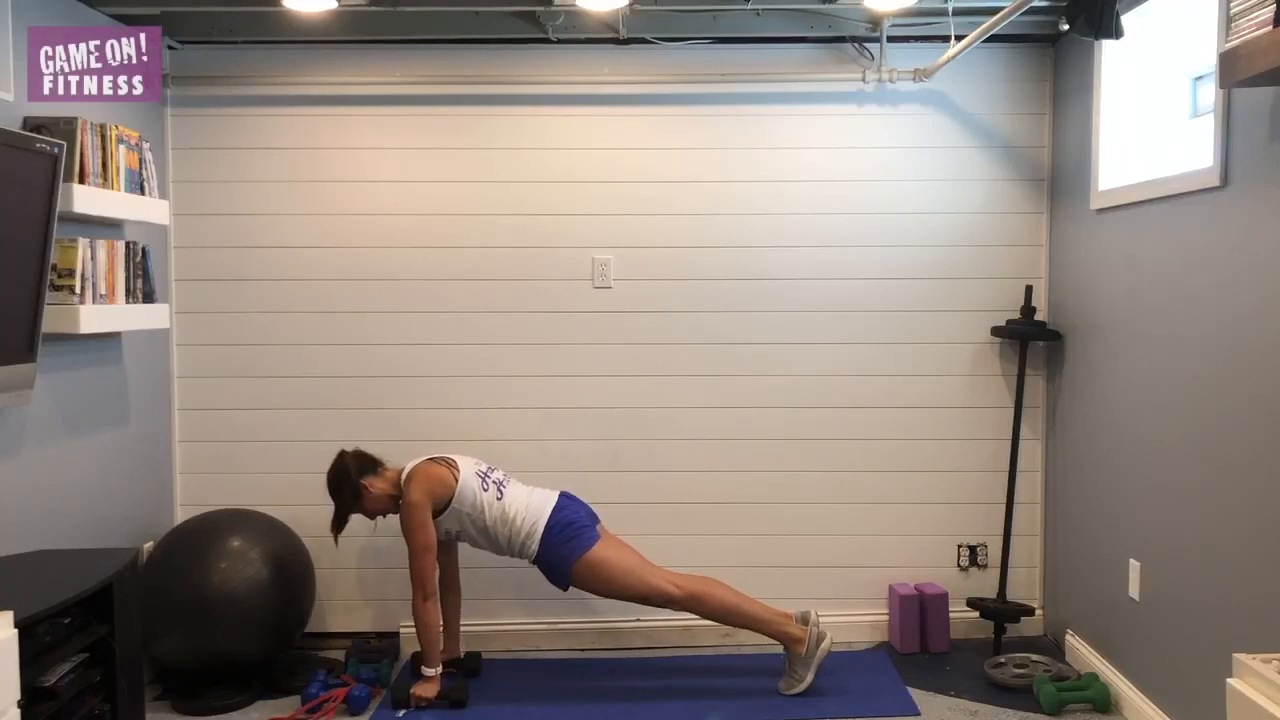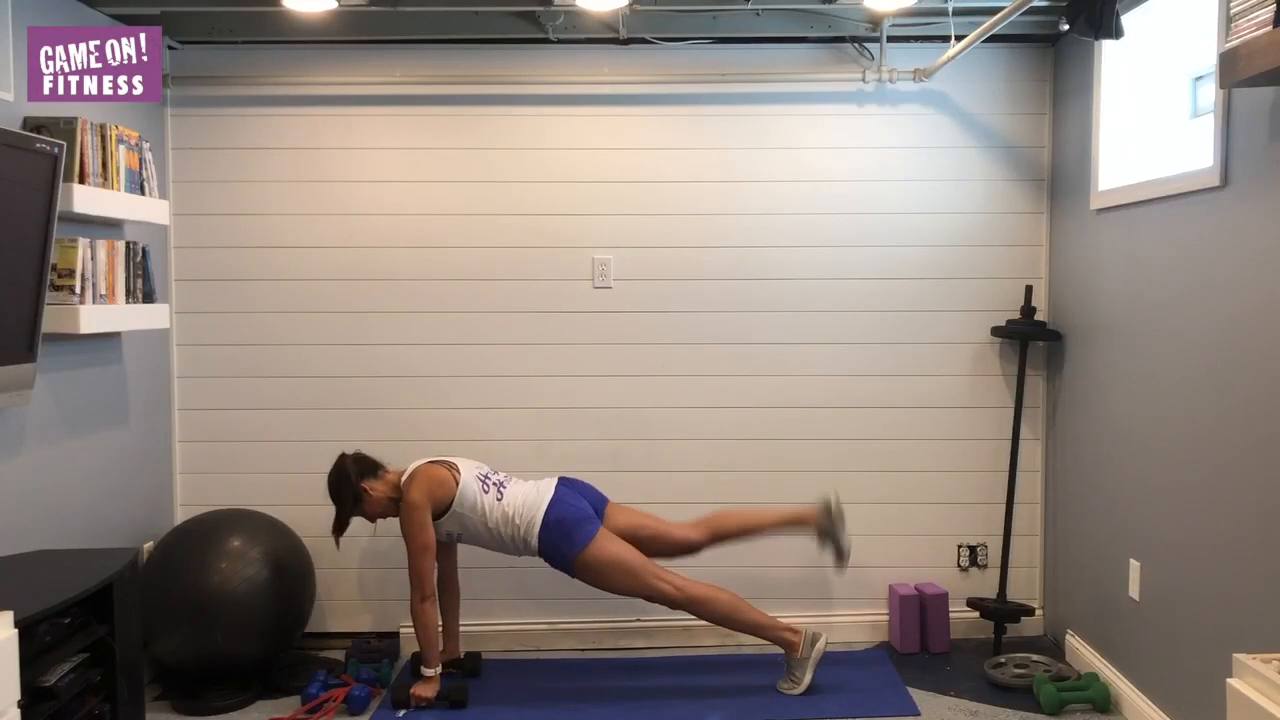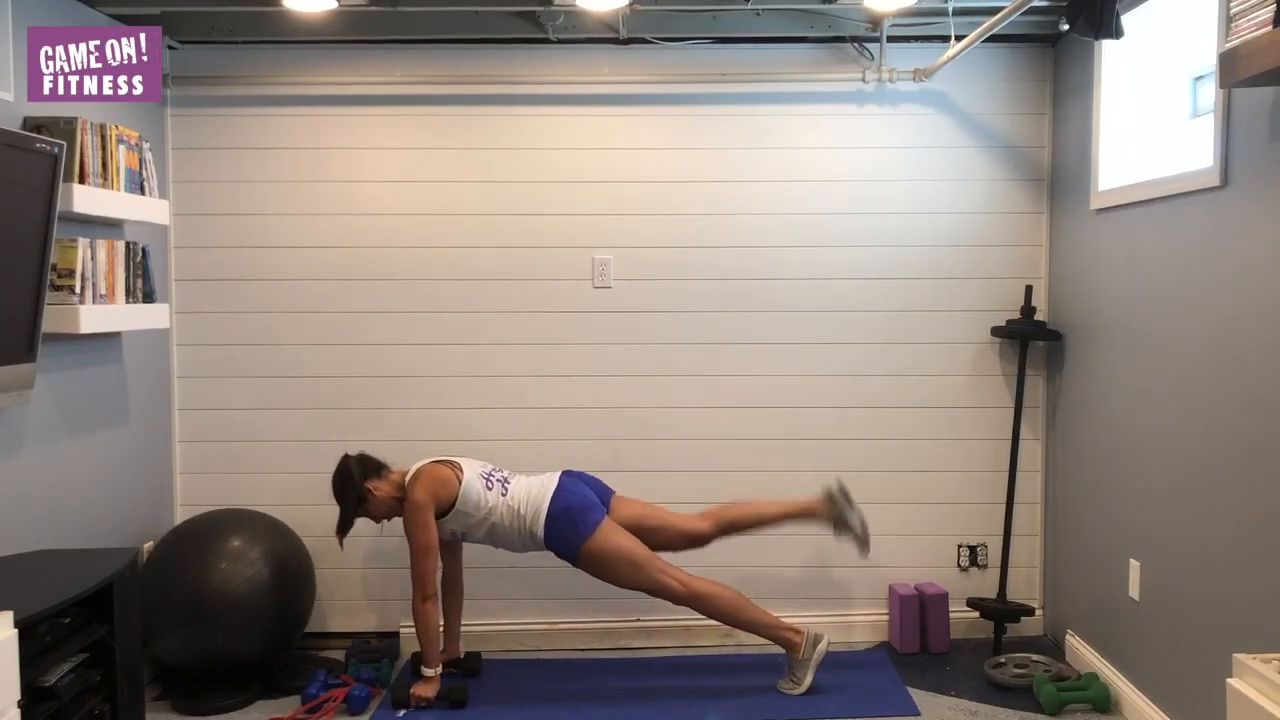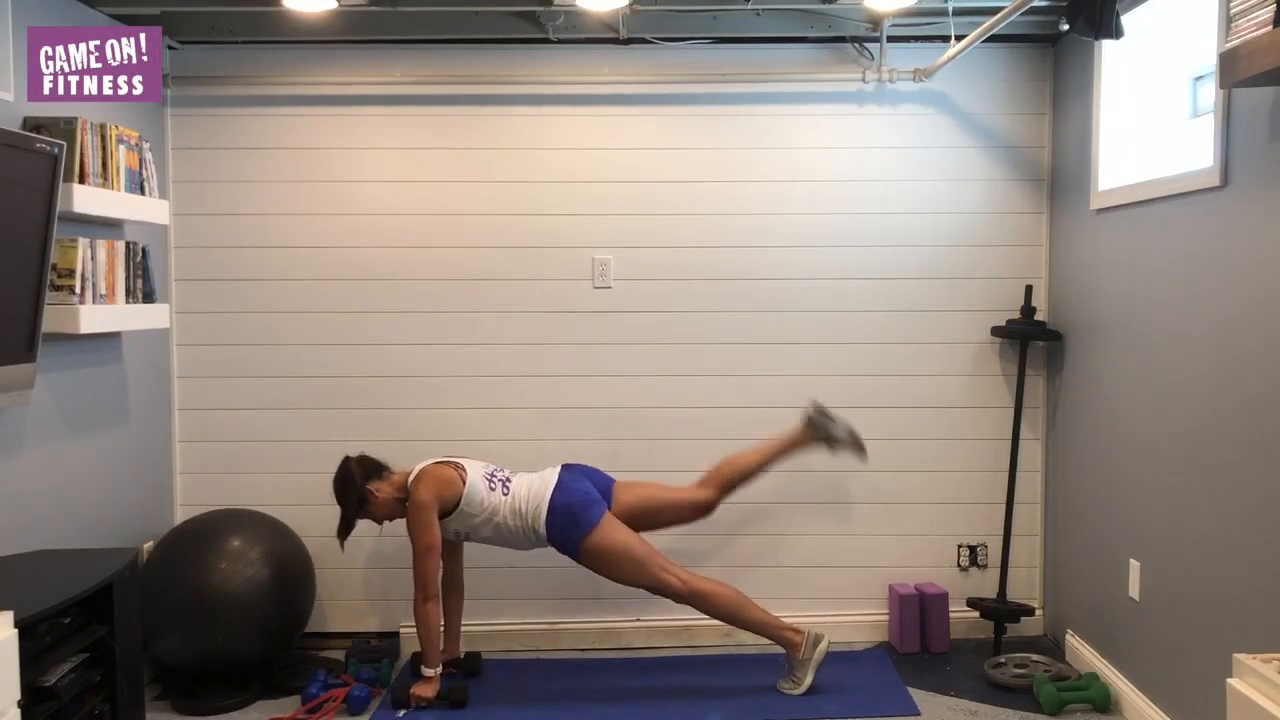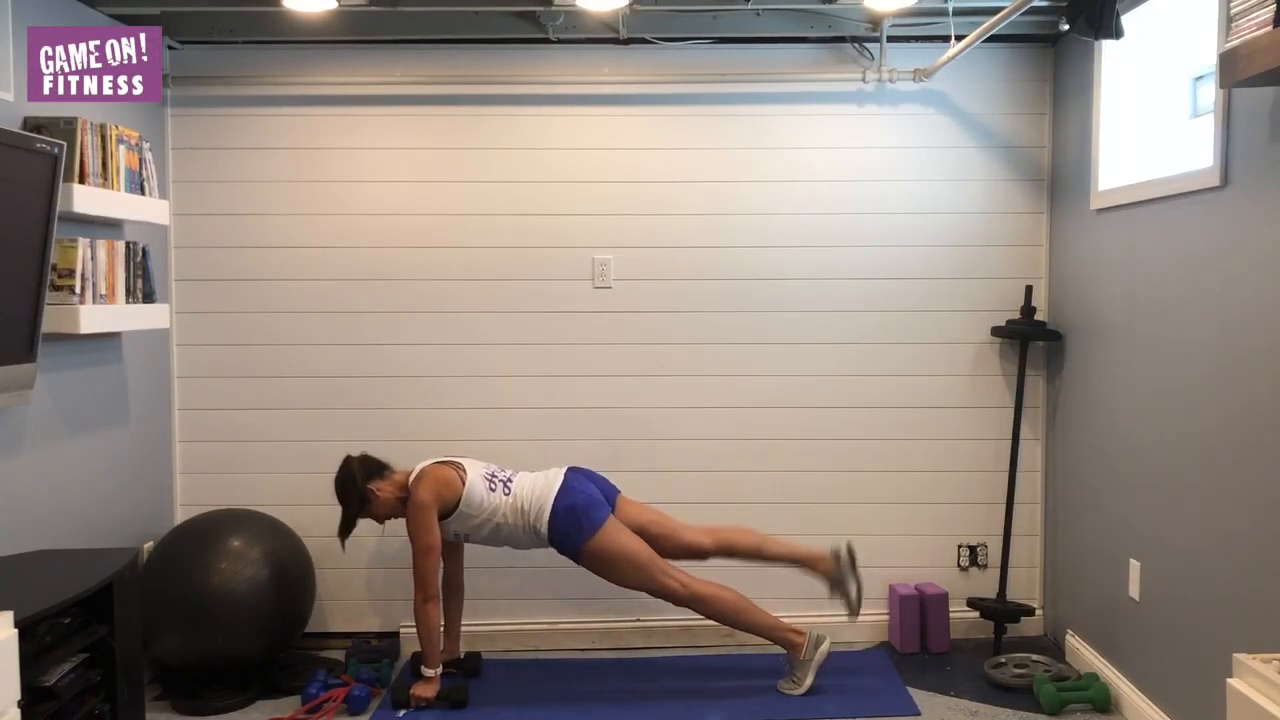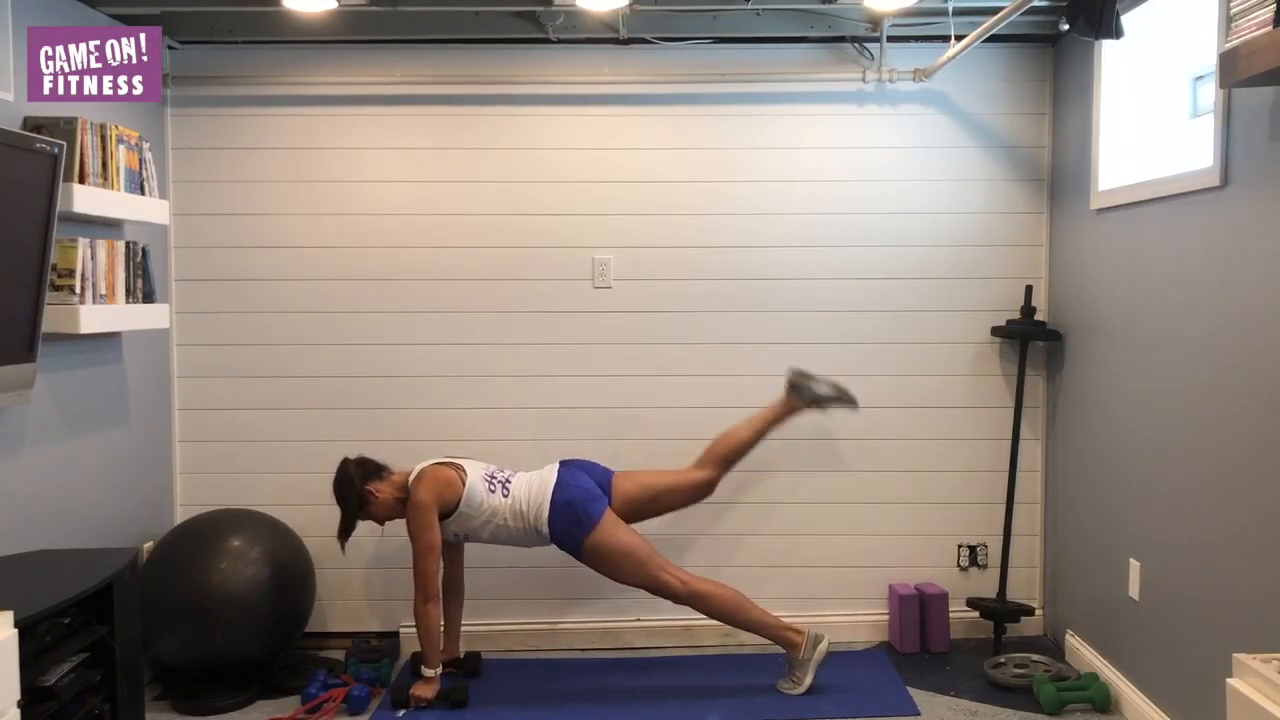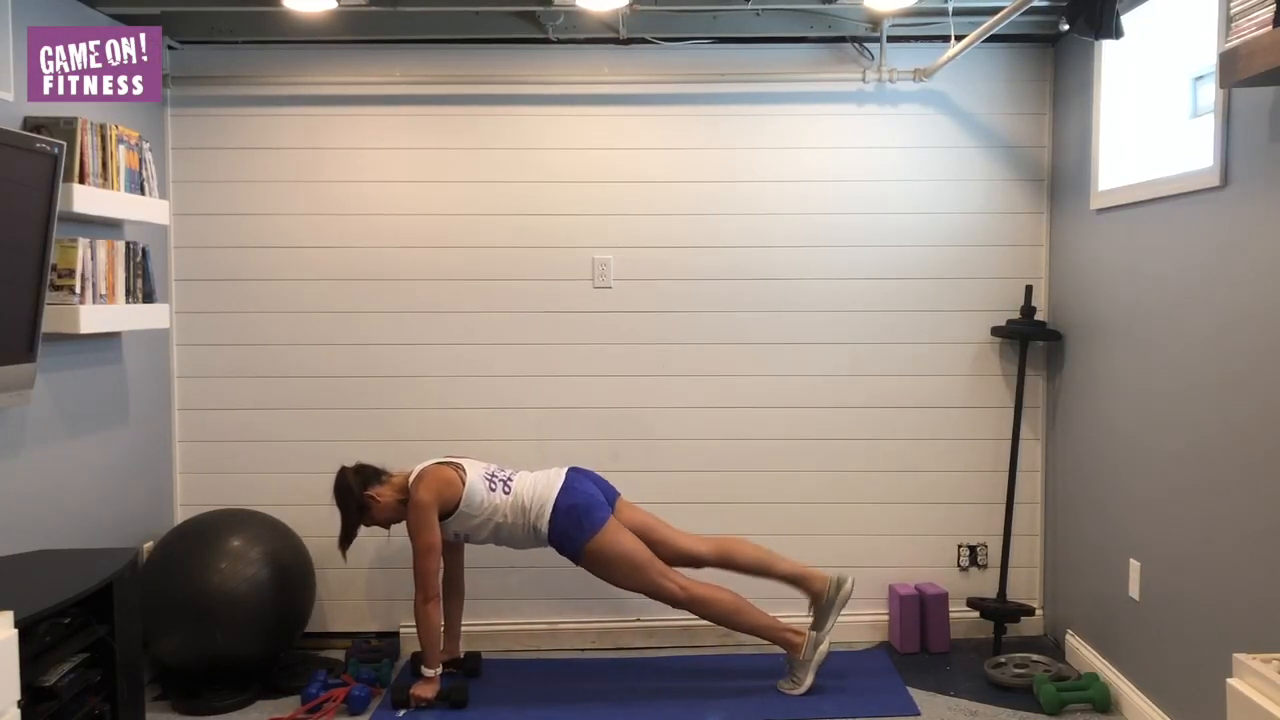
dt=0.7s
person 1, frame 1
left shoulder: (414, 494)
right shoulder: (429, 477)
left elbow: (425, 592)
right elbow: (448, 577)
left wrist: (430, 672)
right wrist: (451, 649)
left hip: (552, 535)
right hip: (559, 514)
left knee: (668, 590)
right knee: (667, 583)
left ankle: (796, 636)
right ankle: (791, 620)
person 1, frame 2
left shoulder: (412, 496)
right shoulder: (430, 480)
left elbow: (424, 594)
right elbow: (447, 577)
left wrist: (431, 673)
right wrist: (452, 648)
left hip: (555, 526)
right hip: (563, 498)
left knee: (672, 588)
right knee: (695, 534)
left ankle: (794, 640)
right ankle: (813, 517)
person 1, frame 3
left shoulder: (416, 495)
right shoulder: (435, 482)
left elbow: (426, 595)
right elbow: (452, 578)
left wrist: (430, 673)
right wrist: (452, 650)
left hip: (561, 515)
right hip: (567, 492)
left knee: (675, 584)
right knee: (701, 528)
left ankle: (798, 640)
right ankle: (824, 506)
person 1, frame 4
left shoulder: (420, 496)
right shoulder: (439, 481)
left elbow: (428, 596)
right elbow: (452, 583)
left wrist: (431, 674)
right wrist: (452, 651)
left hip: (564, 512)
right hip: (569, 486)
left knee: (677, 583)
right knee: (705, 494)
left ankle: (796, 641)
right ankle: (807, 432)
person 1, frame 5
left shoulder: (420, 496)
right shoulder: (438, 481)
left elbow: (428, 595)
right elbow: (453, 579)
left wrist: (431, 674)
right wrist: (452, 649)
left hip: (565, 512)
right hip: (574, 490)
left knee: (675, 584)
right knee: (699, 541)
left ankle: (799, 641)
right ankle: (825, 562)
person 1, frame 6
left shoulder: (421, 498)
right shoulder: (437, 482)
left elbow: (428, 596)
right elbow: (451, 581)
left wrist: (431, 674)
right wrist: (452, 650)
left hip: (565, 508)
right hip: (571, 480)
left knee: (674, 584)
right knee: (703, 475)
left ankle: (796, 640)
right ankle: (793, 397)
person 1, frame 7
left shoulder: (421, 497)
right shoulder: (438, 484)
left elbow: (428, 594)
right elbow: (453, 579)
left wrist: (430, 673)
right wrist: (451, 649)
left hip: (565, 511)
right hip: (573, 489)
left knee: (673, 585)
right knee: (693, 549)
left ankle: (798, 642)
right ankle: (819, 584)
